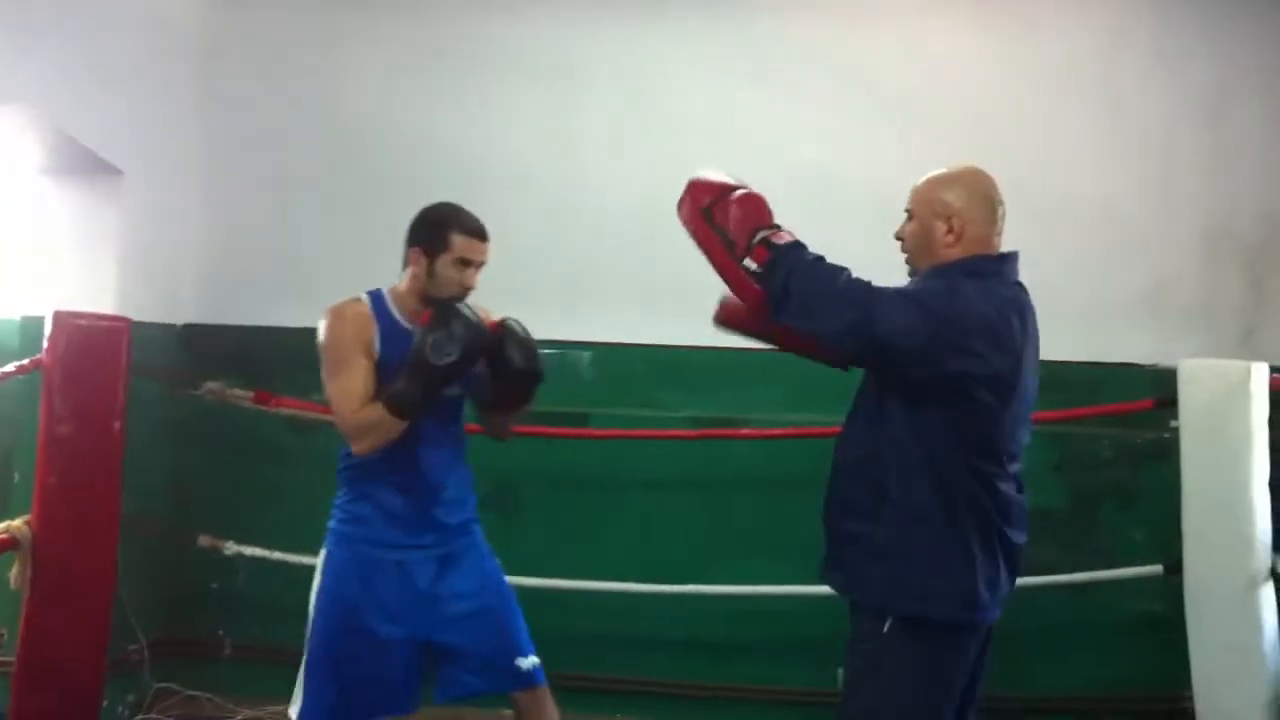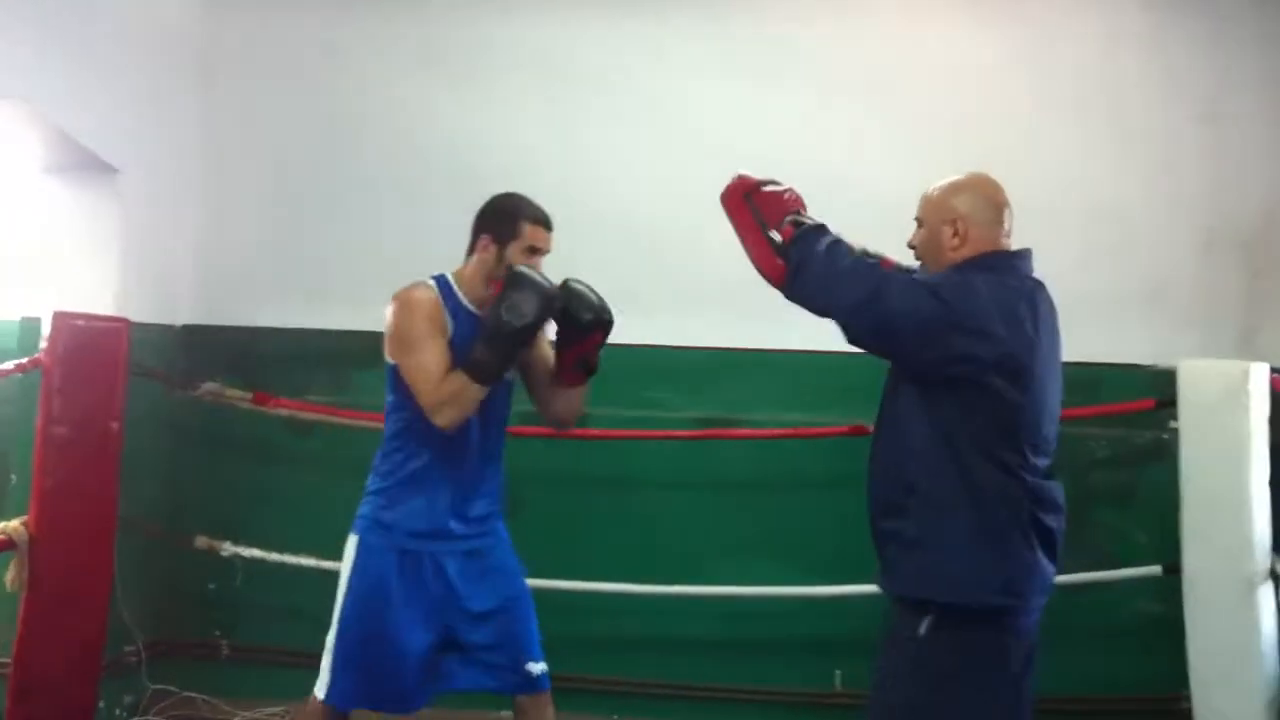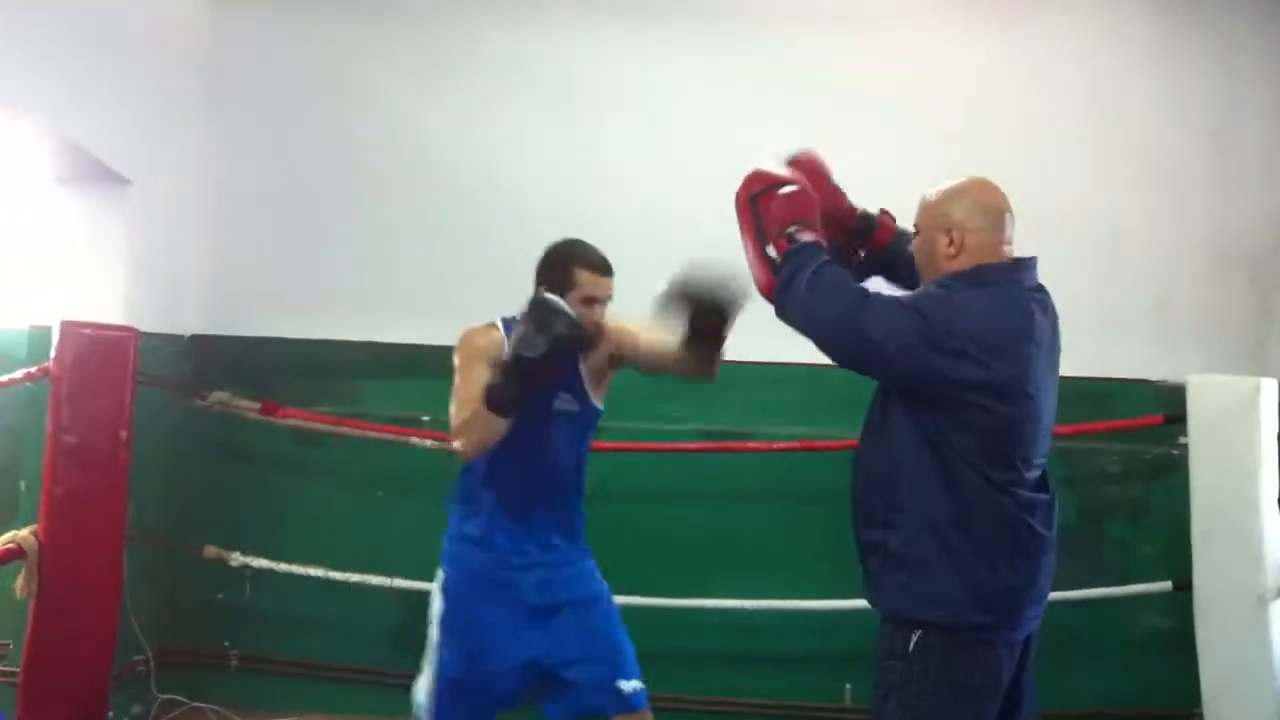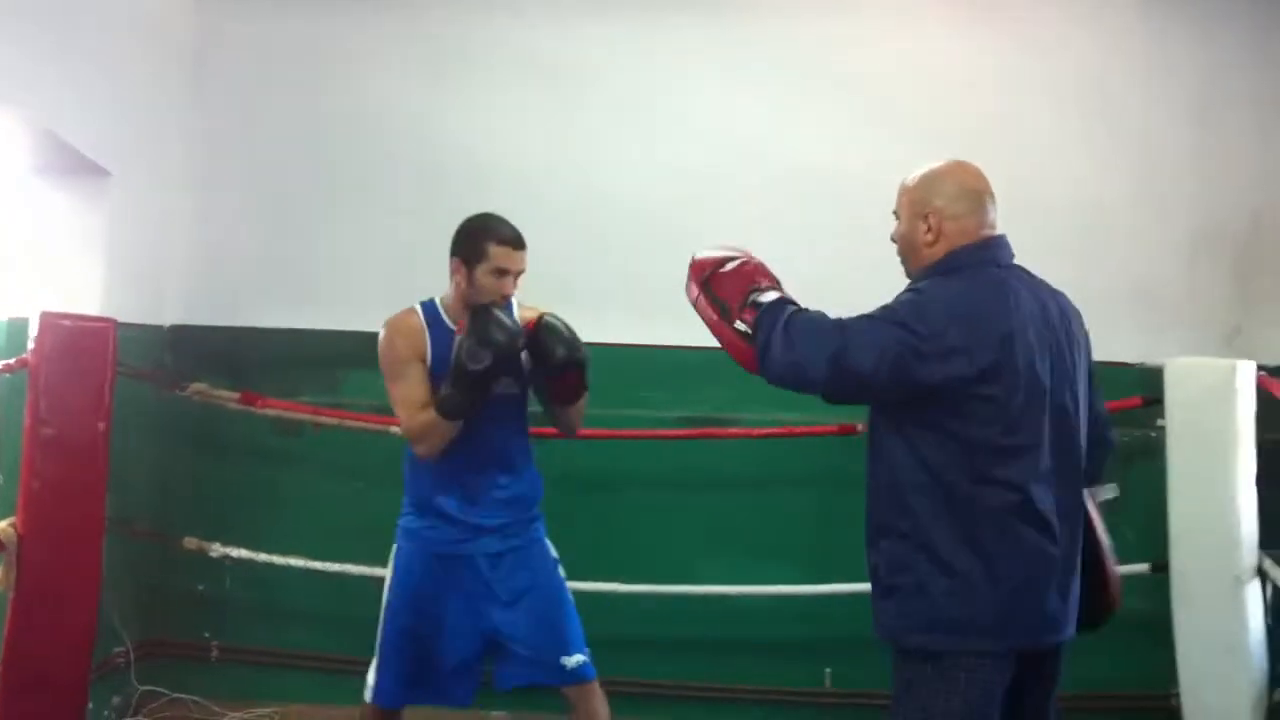
dt=0.5s
person 1, frame 1
left shoulder: (960, 313)
right shoulder: (988, 302)
left elbow: (854, 317)
right elbow: (878, 326)
left wrist: (761, 240)
left hip: (919, 577)
right hip: (957, 569)
person 1, frame 2
left shoulder: (969, 307)
right shoulder: (1018, 299)
left elbow: (860, 298)
right elbow: (900, 299)
left wrist: (793, 230)
right wrist: (829, 244)
left hip: (958, 576)
right hip: (1003, 569)
person 1, frame 3
left shoulder: (963, 320)
right shoulder: (1020, 303)
left elbow: (848, 321)
right elbow: (897, 257)
left wrist: (794, 240)
right wrist: (855, 226)
left hip: (950, 594)
right hip: (1000, 584)
person 1, frame 4
left shoulder: (944, 311)
right shoulder: (1053, 308)
left elbow: (835, 358)
right elbow: (1090, 444)
left wrist: (755, 303)
left hip: (959, 599)
right hip: (1040, 589)
person 2, frame 1
left shoulder: (473, 326)
right shoulder: (352, 322)
left elbow: (497, 424)
right elbow: (360, 435)
left wrist: (513, 383)
right wrist: (423, 376)
left hip: (452, 543)
right hip: (365, 546)
person 2, frame 2
left shoulder: (519, 315)
right shoulder: (417, 305)
left elbow: (562, 413)
right elbow: (442, 409)
left wrist: (580, 346)
right wrist: (502, 341)
left hip: (477, 534)
right hip: (395, 533)
person 2, frame 3
left shoulder: (604, 342)
right shoulder: (482, 343)
left elbow: (694, 363)
right elbow: (467, 440)
left wrist: (707, 326)
right wrist: (521, 370)
left hip: (561, 563)
right hip: (478, 560)
person 2, frame 4
left shoulder: (528, 327)
right shoulder: (406, 331)
left elbow: (569, 424)
right elbow: (423, 440)
left wrist: (568, 375)
right wrist: (470, 378)
left hip: (516, 535)
right hip: (435, 537)
left knee: (579, 676)
